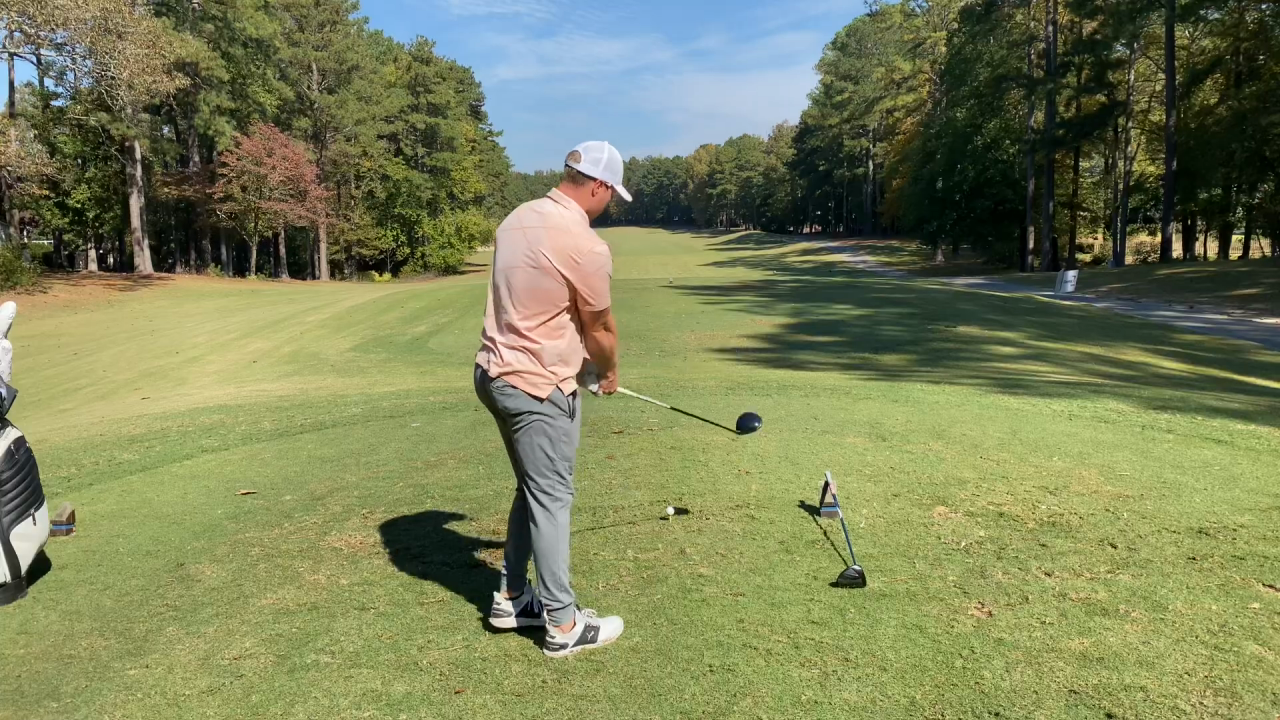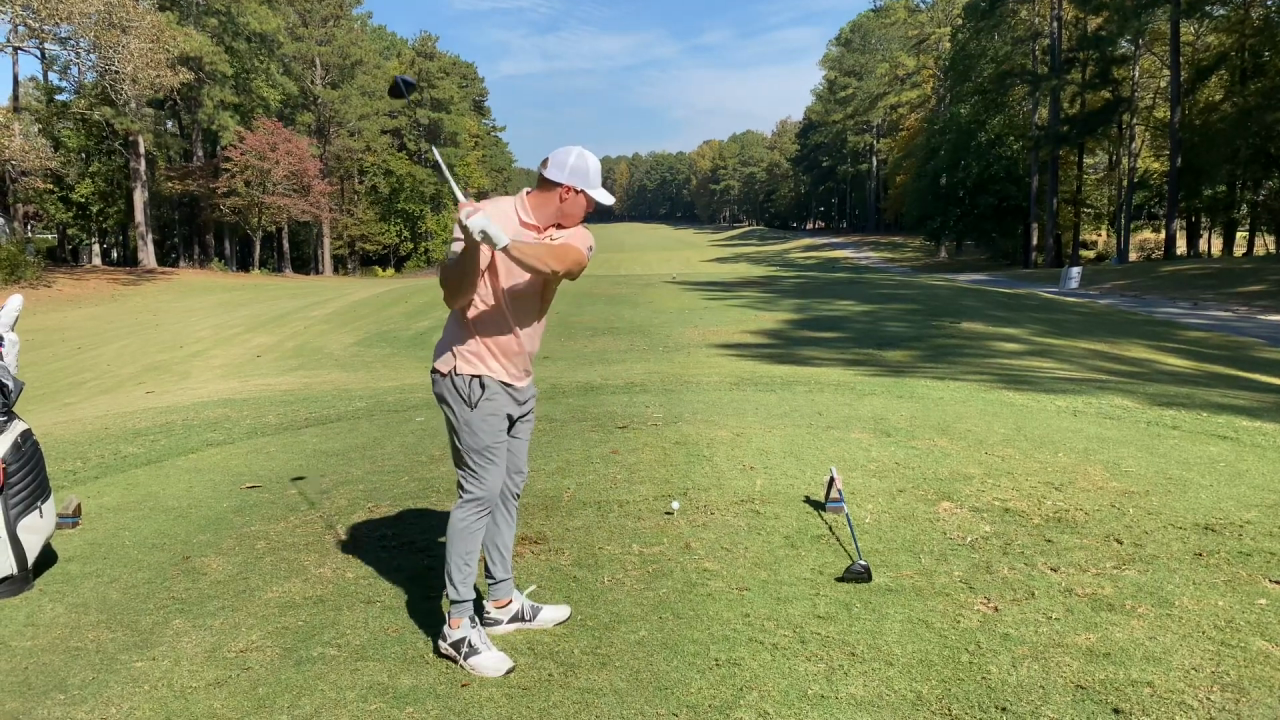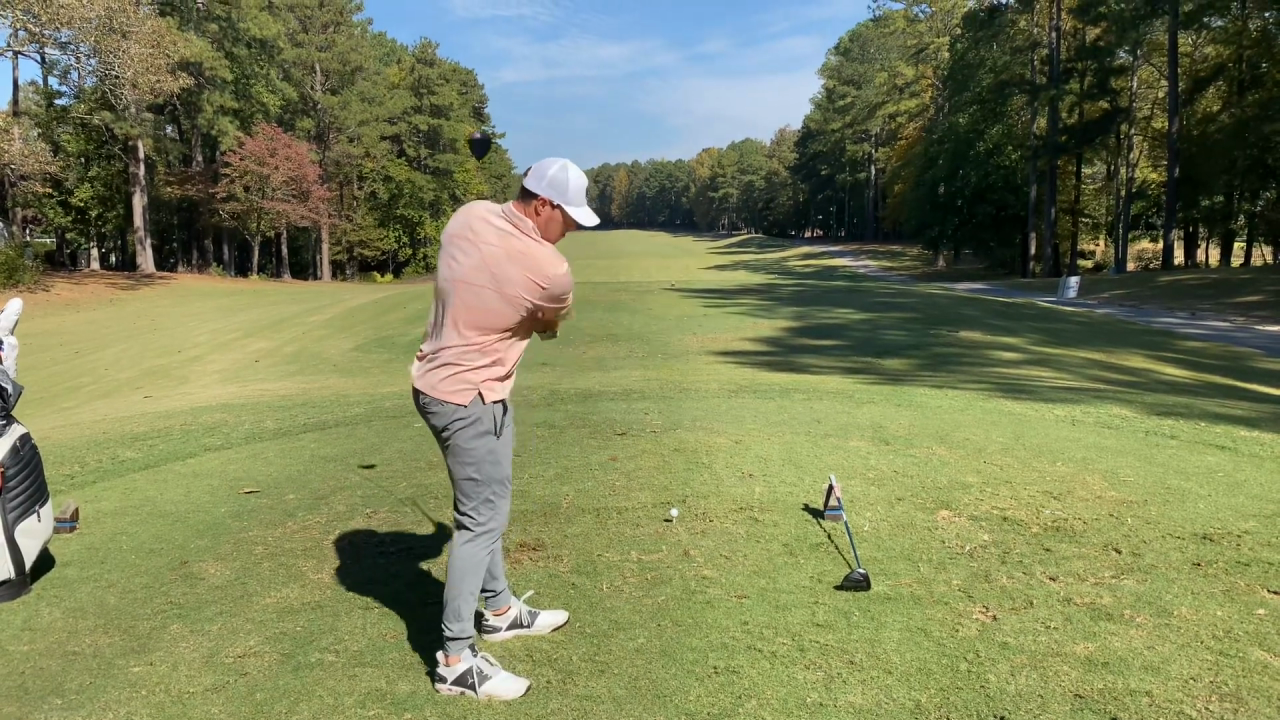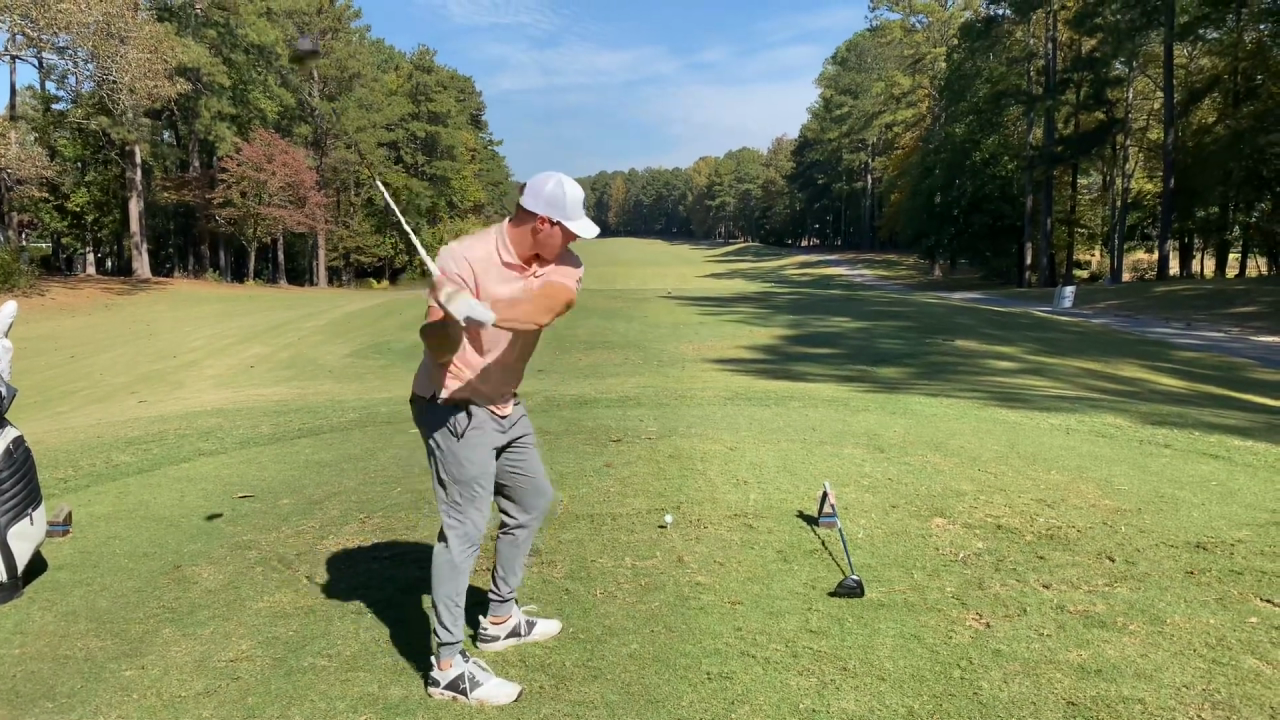
dt=1s
person 1, frame 1
left shoulder: (518, 218)
right shoulder: (586, 247)
right elbow: (599, 329)
right wrist: (608, 372)
left hip: (494, 373)
right hip: (540, 387)
left knee: (533, 489)
right knee: (551, 500)
left ankle: (512, 599)
right ankle: (563, 625)
person 1, frame 2
left shoulder: (575, 236)
right shoulder: (485, 214)
left elbow: (559, 262)
right elbow: (454, 296)
left wrist: (503, 238)
right wrist: (472, 245)
left hip: (518, 380)
right hip: (471, 375)
left knee: (507, 489)
right knee: (480, 492)
left ankle: (501, 602)
right ankle: (458, 624)
person 1, frame 3
left shoulder: (469, 216)
right shoulder: (550, 269)
right elbow: (555, 319)
left hip: (437, 385)
right hip: (472, 400)
left knee: (483, 509)
right knee: (483, 520)
left ankle: (498, 609)
right ankle: (456, 660)
person 1, frame 4
left shoulder: (563, 267)
right shoulder: (464, 258)
left elbow: (544, 306)
right elbow: (437, 341)
left wrist: (490, 315)
right wrist: (453, 319)
left hip: (502, 406)
right hip: (453, 406)
left knee: (530, 504)
right knee: (466, 525)
left ankle: (501, 617)
right ankle: (450, 664)
